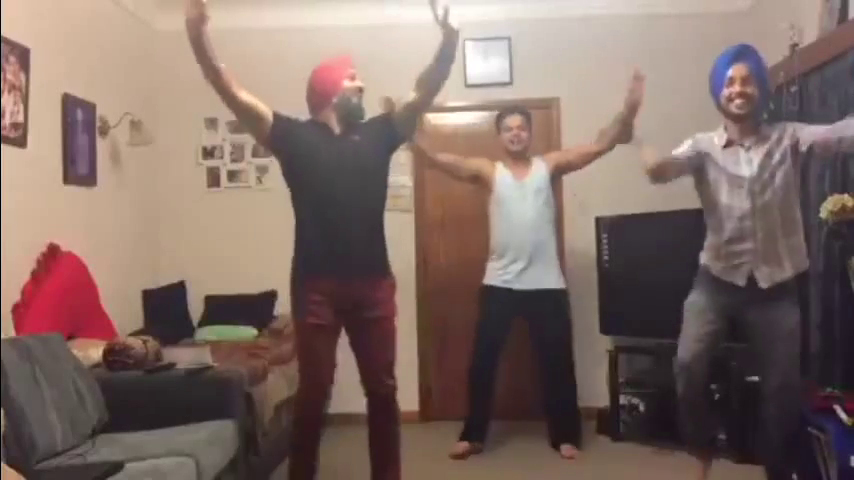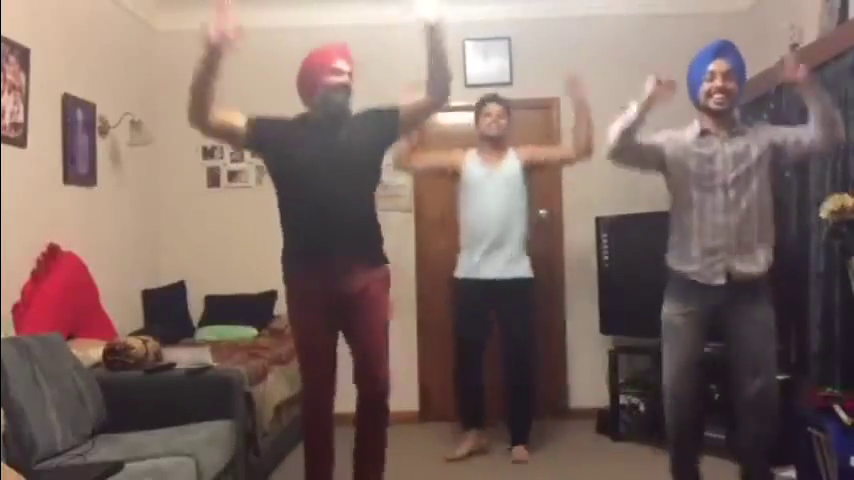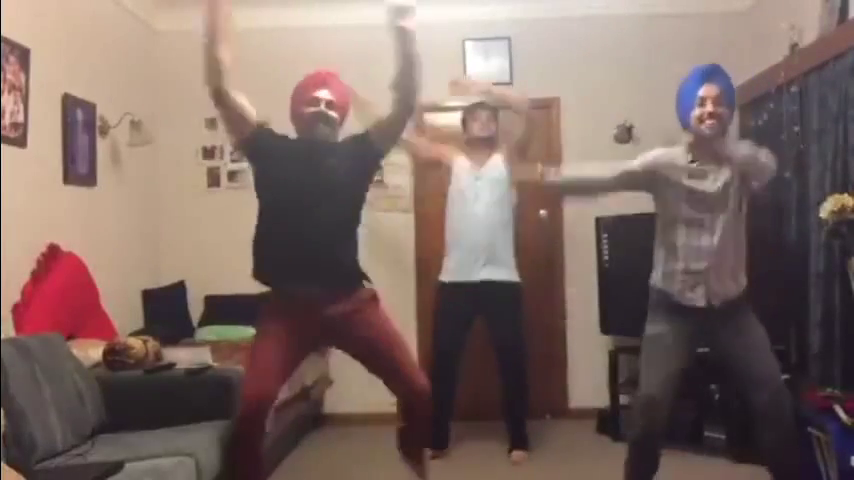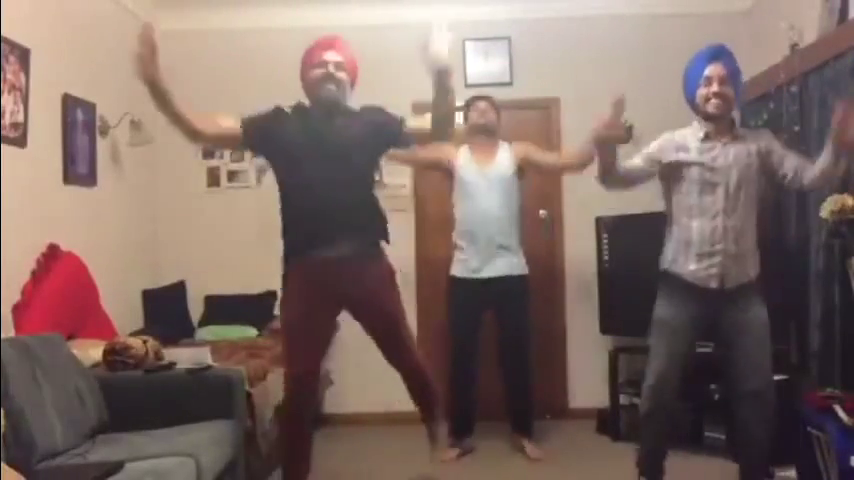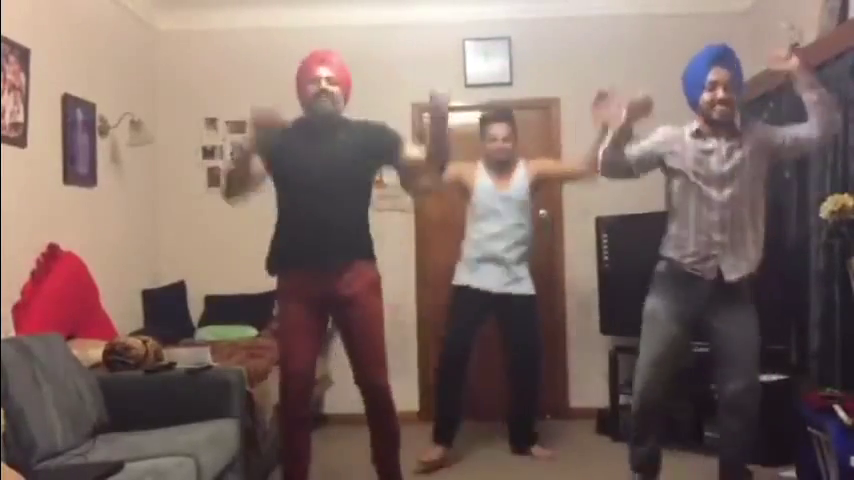
dt=1s
person 1, frame 1
left shoulder: (378, 135)
right shoulder: (295, 137)
left elbow: (424, 93)
right elbow: (232, 95)
left hip: (373, 283)
right hip: (316, 284)
left knee: (382, 389)
right knee: (313, 393)
person 1, frame 2
left shoulder: (373, 126)
right shoulder: (279, 134)
left elbow: (435, 99)
right elbow: (203, 119)
left wrist: (434, 40)
right wrist: (215, 52)
left hip: (365, 274)
right hip: (307, 278)
left knee: (375, 386)
right knee: (317, 392)
person 1, frame 3
left shoulder: (358, 155)
right shoulder: (271, 151)
left elbow: (404, 105)
right elbow: (223, 93)
left hip: (351, 300)
right hip: (288, 304)
left knee: (418, 391)
right knee: (253, 405)
person 1, frame 4
left shoulder: (372, 124)
right shoulder: (278, 125)
right elbow: (202, 131)
right wrist: (158, 87)
left hip: (365, 264)
right hip: (304, 273)
left knee: (405, 358)
right knee: (300, 386)
left ankle: (433, 414)
person 1, frame 5
left shoulder: (369, 136)
right shoulder: (281, 140)
left elbow: (429, 170)
right elbow: (232, 189)
left wrist: (439, 128)
right wrist: (254, 141)
left hip: (354, 274)
right hip: (299, 279)
left knee: (374, 384)
right knee: (295, 385)
person 2, frame 1
left shoulder: (791, 139)
right shoulder: (702, 147)
right elbow: (673, 166)
right wrist: (657, 164)
left hip: (776, 283)
right hip: (718, 279)
left knee: (782, 386)
right knee: (689, 364)
person 2, frame 2
left shoulder: (763, 141)
right shoulder: (674, 145)
left elbow: (827, 136)
right elbow: (618, 150)
left wrist: (809, 90)
right wrist: (643, 105)
left hip: (748, 287)
right hip: (691, 283)
left knee: (758, 392)
right knee: (680, 390)
person 2, frame 3
left shoulder: (740, 163)
right shoulder: (664, 162)
left elbow: (765, 165)
right elbow: (613, 175)
left wrist: (728, 150)
right wrist: (558, 179)
left hip: (729, 302)
right hip: (674, 302)
left knee: (774, 398)
right knee: (653, 403)
person 2, frame 4
left shoulder: (759, 145)
right shoulder: (673, 146)
left elbow: (810, 176)
right elbow: (620, 178)
right wrist: (606, 153)
left hip: (741, 288)
right hip: (683, 286)
left knee: (756, 392)
right knee: (660, 388)
person 2, frame 5
left shoulder: (761, 140)
right shoulder: (671, 140)
left elbow: (825, 131)
right elbow: (613, 166)
left wrist: (804, 81)
right wrist: (620, 131)
left hip: (734, 284)
right hip: (678, 279)
left knee: (739, 393)
right knee: (651, 385)
person 3, frame 1
left shoulder: (550, 165)
right shoulder: (486, 171)
left elbow: (601, 145)
right elbow: (438, 161)
left wrist: (629, 109)
left hip: (547, 284)
right hip: (499, 284)
left knee: (557, 362)
right knee: (482, 358)
left ankle: (564, 435)
right ankle: (472, 435)
person 3, frame 2
left shoulder: (522, 158)
right shoulder: (459, 161)
left elbow: (579, 151)
right elbow: (407, 162)
left wrist: (579, 105)
left hip: (514, 276)
right hip: (469, 275)
left knee: (519, 358)
right knee: (467, 354)
left ankle: (519, 438)
right ankle: (473, 431)
person 3, frame 3
left shoulder: (508, 157)
right shoulder: (452, 159)
left elbow: (523, 111)
right elbow: (409, 138)
left wrist: (482, 89)
right wrist: (362, 106)
left hip: (501, 280)
right hip: (455, 281)
left knee: (512, 362)
right knee: (443, 366)
left ankle: (518, 439)
right ankle: (437, 439)
person 3, frame 4
left shoulder: (515, 153)
right shoulder: (452, 155)
left elbow: (568, 163)
right elbow: (405, 155)
left wrist: (600, 137)
left hip: (511, 272)
right hip: (465, 273)
left knee: (516, 355)
right knee: (461, 358)
left ankle: (524, 432)
right ankle: (461, 435)
person 3, frame 5
left shoulder: (533, 171)
right shoulder: (468, 173)
left elbow: (587, 168)
left wrist: (604, 130)
left hip: (517, 285)
right hip: (472, 282)
left knee: (526, 362)
right knee: (452, 356)
left ankle: (523, 438)
right ankle: (443, 441)
